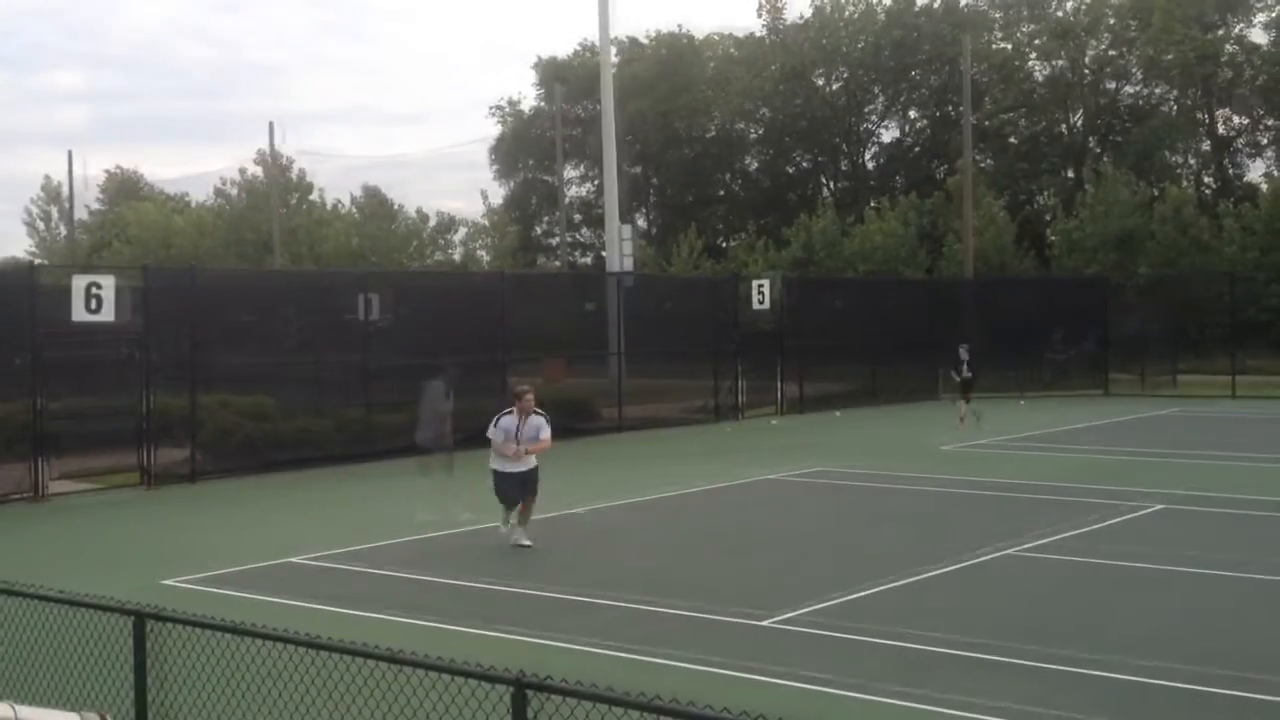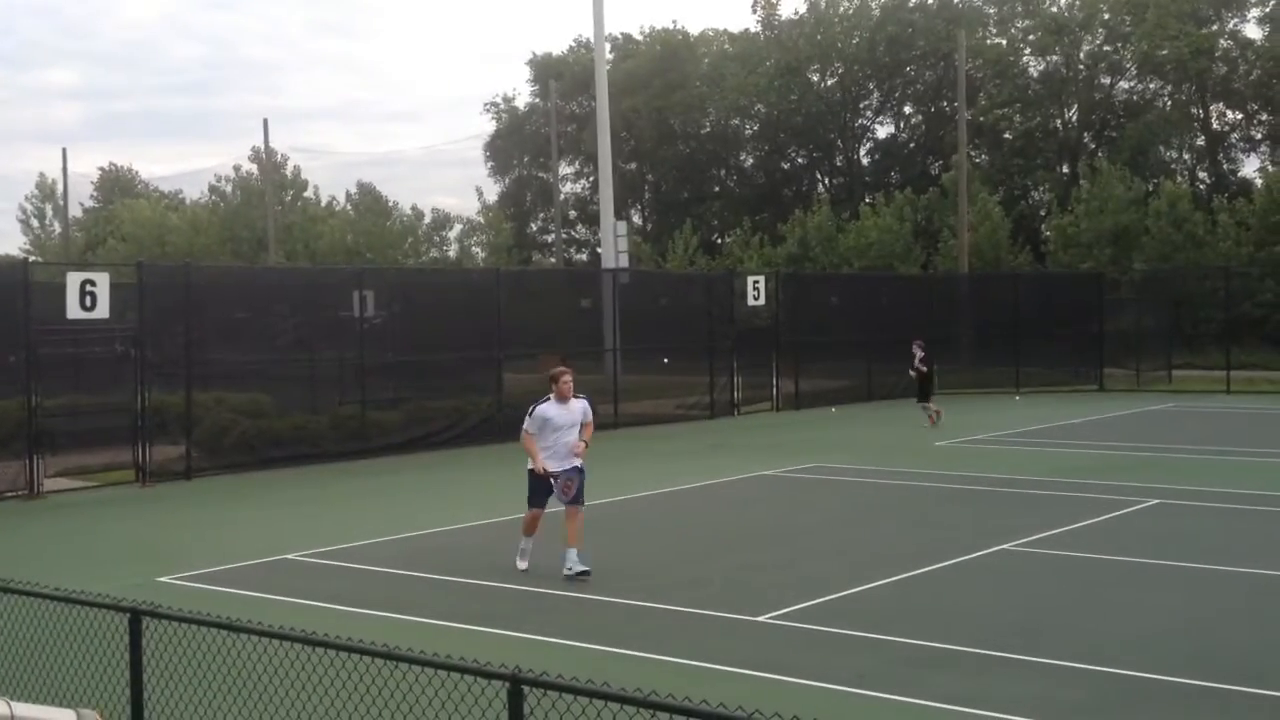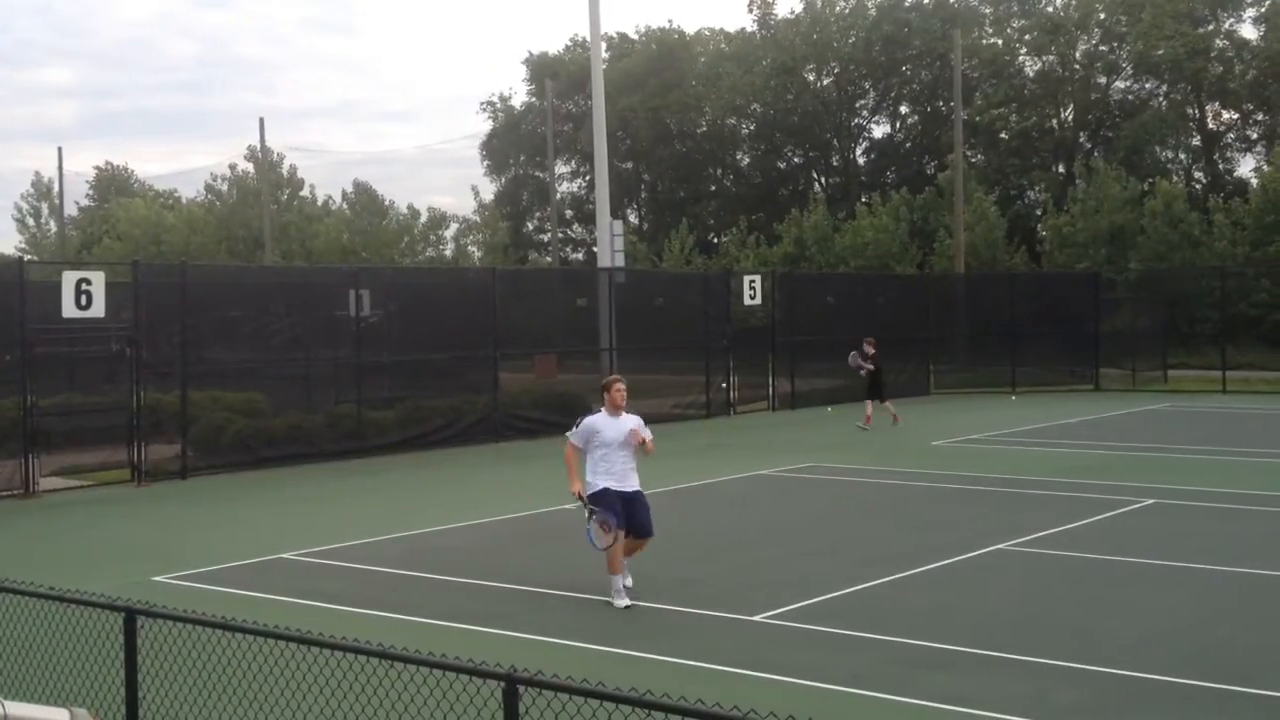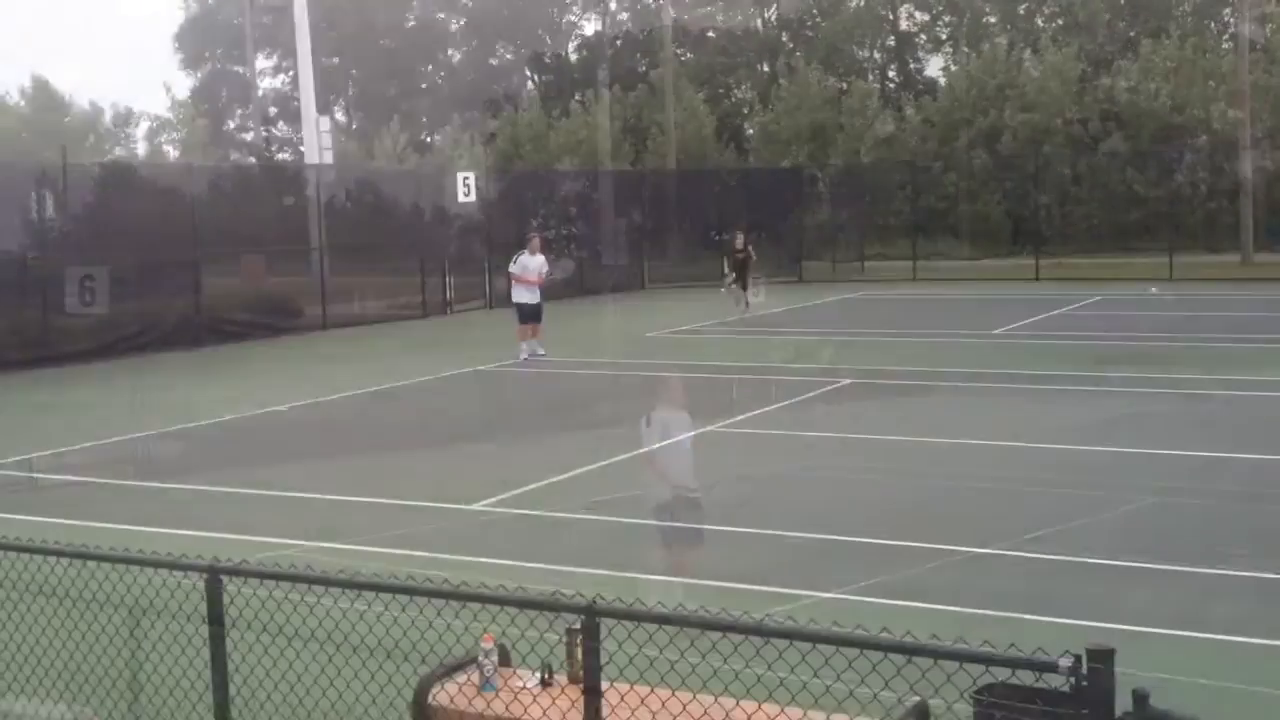
dt=0.5s
person 1, frame 1
left shoulder: (541, 418)
right shoulder: (502, 419)
left elbow: (546, 444)
right elbow: (495, 445)
left wrist: (525, 450)
right wrist: (510, 453)
left hip: (528, 465)
right hip: (504, 466)
left knee: (529, 501)
right knee: (510, 503)
left ankle: (519, 535)
right ankle: (506, 515)
person 1, frame 2
left shoulder: (582, 403)
right shoulder: (540, 409)
left elbow: (588, 424)
right elbow: (526, 437)
left wrist: (583, 442)
right wrist: (537, 459)
left hip: (572, 466)
right hip: (544, 467)
left knee: (575, 510)
right knee: (535, 511)
left ankle: (572, 563)
right ankle: (525, 548)
person 1, frame 3
left shoulder: (634, 421)
right shoulder: (590, 421)
left elbow: (649, 449)
right elbow: (570, 449)
left wrist: (642, 441)
right wrist: (575, 481)
left hip: (631, 487)
right hip: (602, 488)
left knee: (643, 534)
right knee: (616, 535)
left ankle: (620, 563)
right ankle: (617, 591)
person 1, frame 4
left shoulder: (683, 416)
right shoulder: (655, 418)
right elbow: (650, 453)
right wrist: (672, 482)
left hip: (686, 490)
right hip: (667, 493)
left knee: (689, 544)
right knee: (677, 546)
left ankle: (676, 597)
